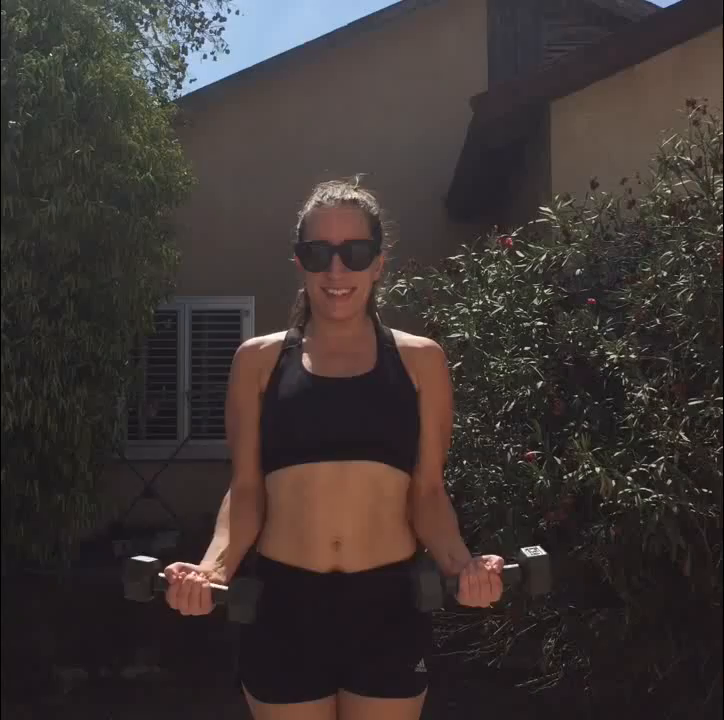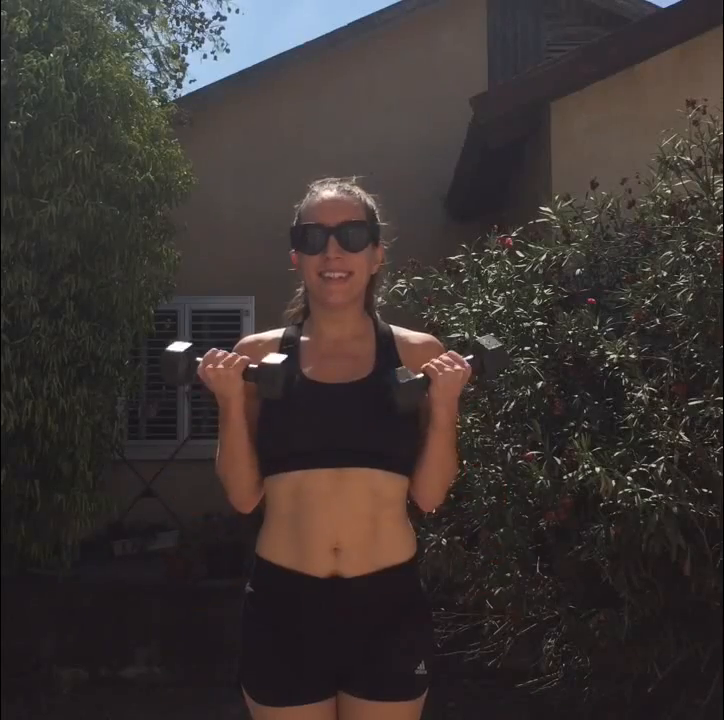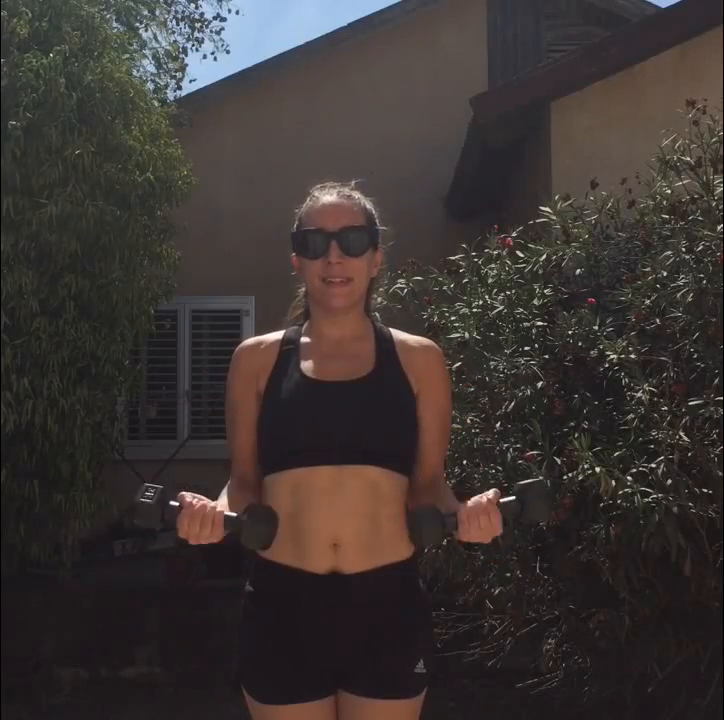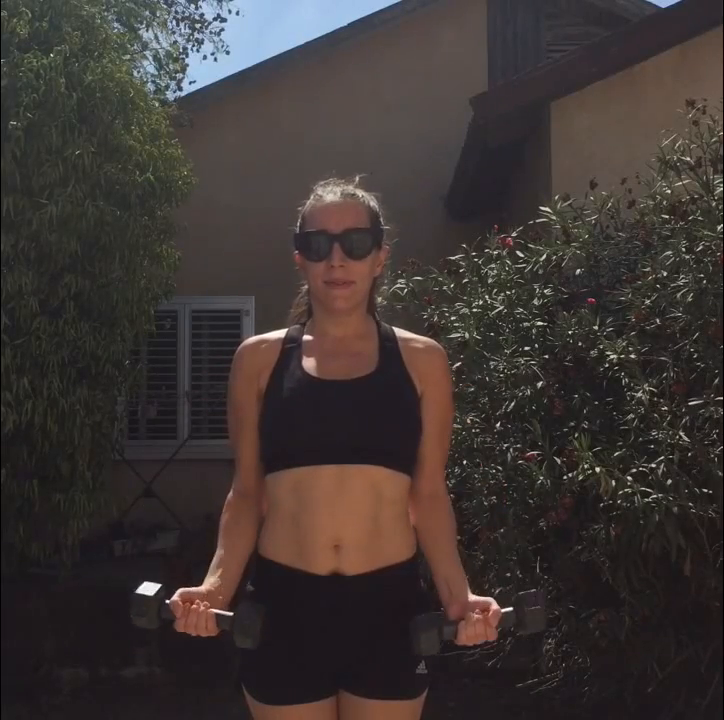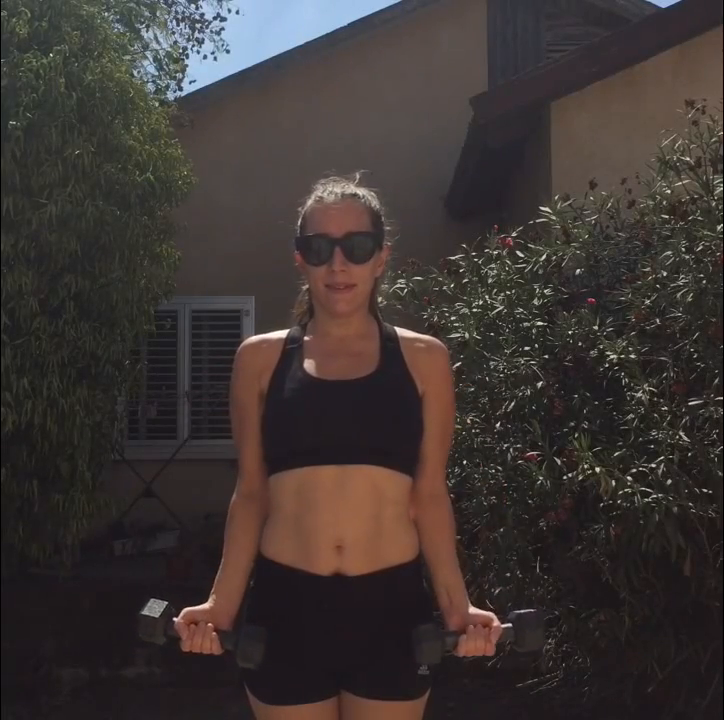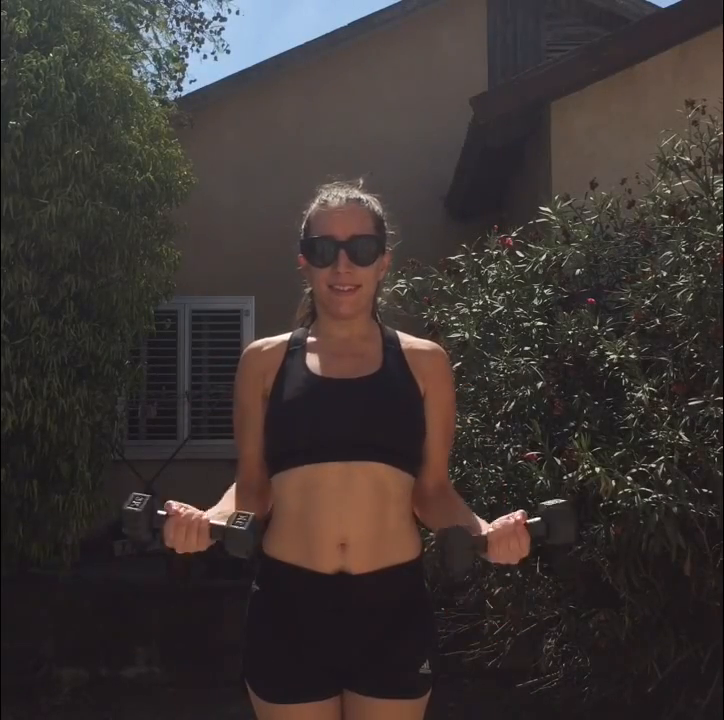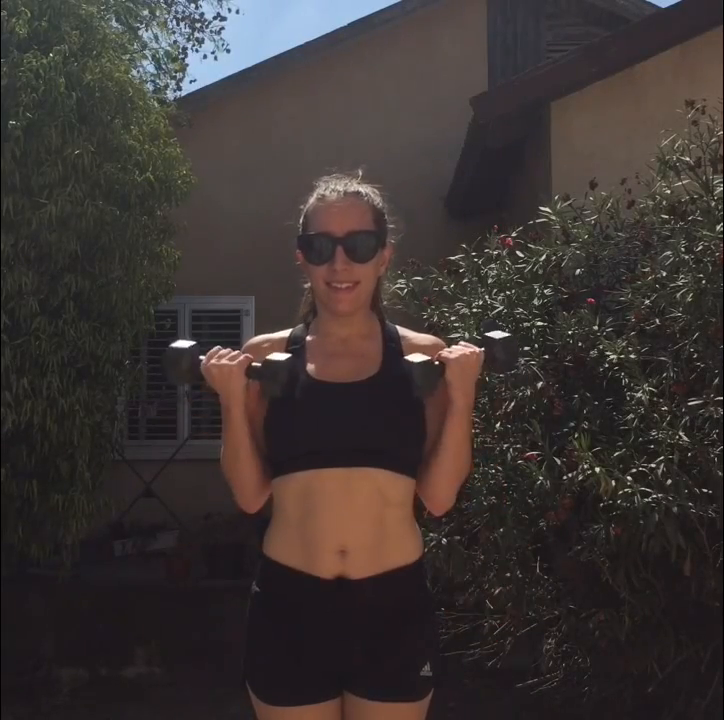
dt=0.4s
person 1, frame 1
left shoulder: (420, 360)
right shoulder: (259, 360)
left elbow: (427, 494)
right elbow: (247, 492)
left wrist: (462, 563)
right wrist: (214, 565)
left hip: (388, 603)
right hip: (285, 602)
person 1, frame 2
left shoulder: (418, 353)
right shoulder: (257, 354)
left elbow: (428, 494)
right elbow: (244, 495)
left wrist: (444, 407)
right wrist: (229, 402)
left hip: (389, 605)
right hip: (284, 604)
person 1, frame 3
left shoulder: (418, 359)
right shoulder: (257, 358)
left elbow: (427, 486)
right elbow: (246, 484)
left wrist: (463, 516)
right wrist: (216, 516)
left hip: (388, 603)
right hip: (284, 603)
person 1, frame 4
left shoulder: (421, 359)
right shoulder: (260, 358)
left elbow: (429, 493)
right elbow: (247, 490)
left wrist: (457, 593)
right wrist: (217, 585)
left hip: (388, 604)
right hip: (285, 603)
person 1, frame 5
left shoulder: (423, 359)
right shoulder: (261, 359)
left elbow: (430, 493)
right elbow: (252, 491)
left wrist: (456, 602)
right wrist: (222, 600)
left hip: (391, 605)
right hip: (287, 604)
person 1, frame 6
left shoulder: (424, 362)
right shoulder: (265, 361)
left elbow: (432, 493)
right elbow: (251, 488)
left wrist: (483, 530)
right wrist: (214, 519)
left hip: (394, 605)
right hip: (290, 603)
person 1, frame 7
left shoulder: (425, 356)
right shoulder: (265, 356)
left elbow: (439, 496)
right elbow: (251, 494)
left wrist: (461, 398)
right wrist: (232, 402)
left hip: (395, 607)
right hip: (290, 606)
